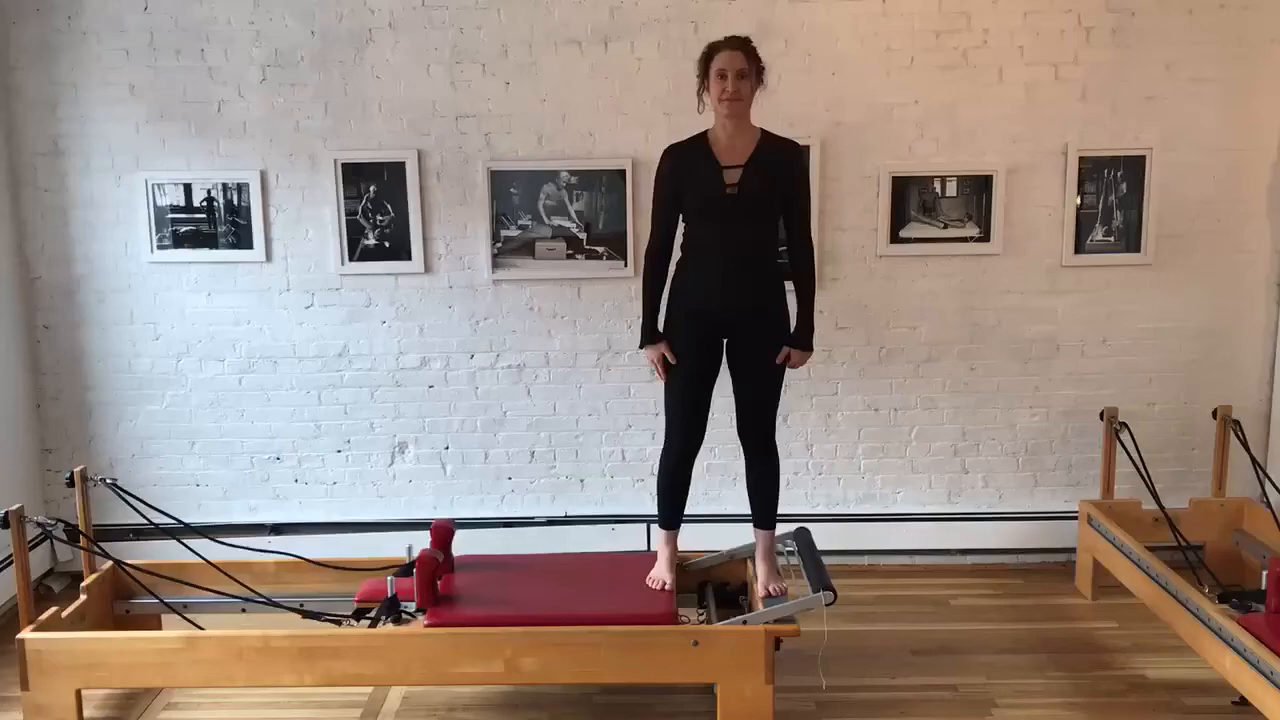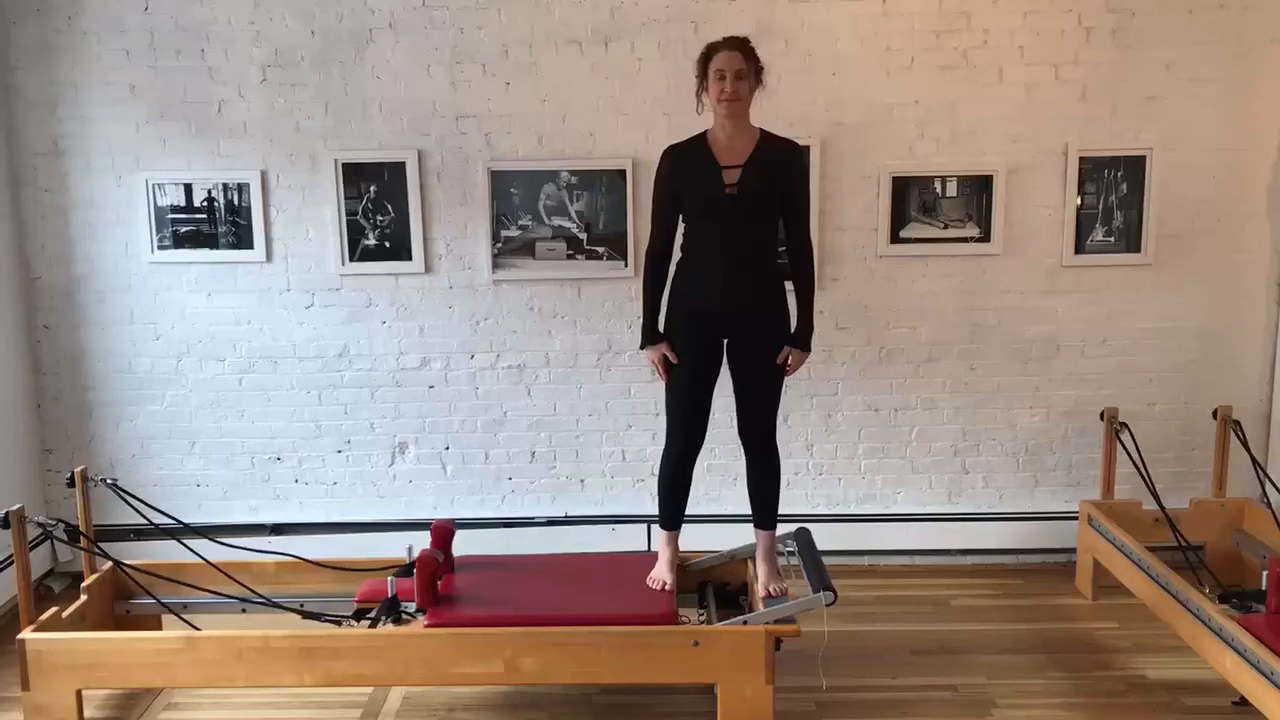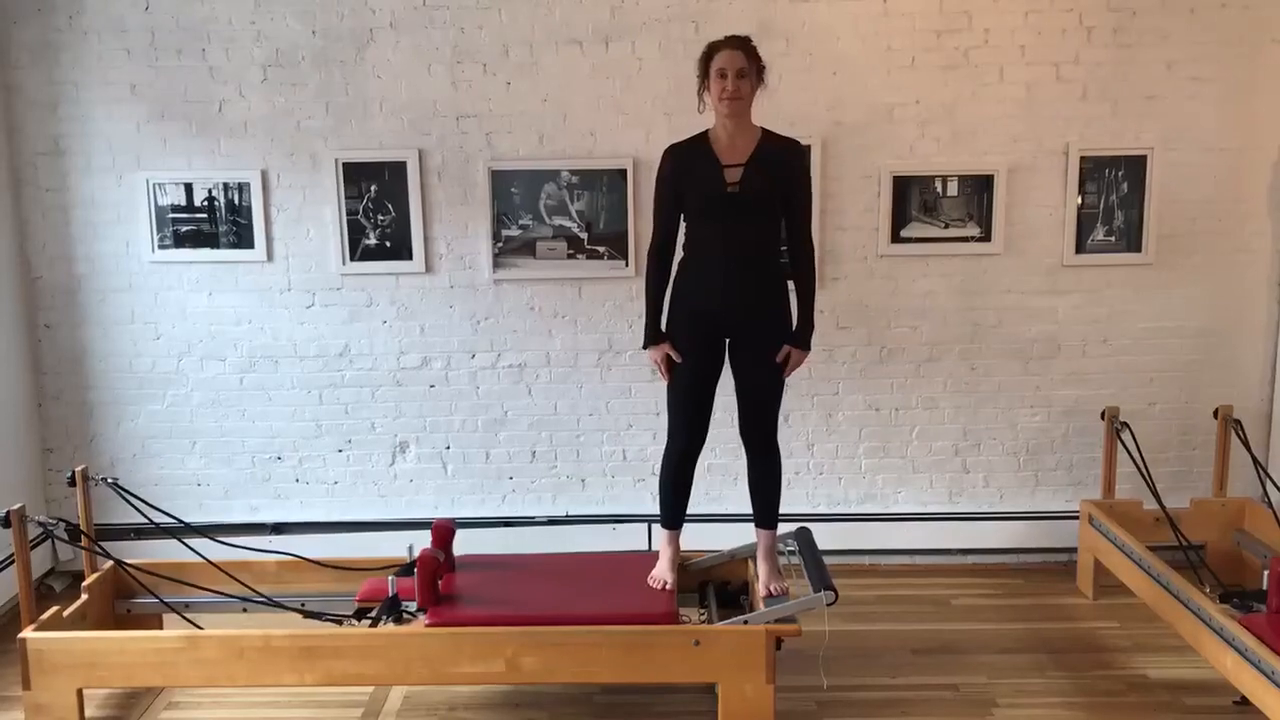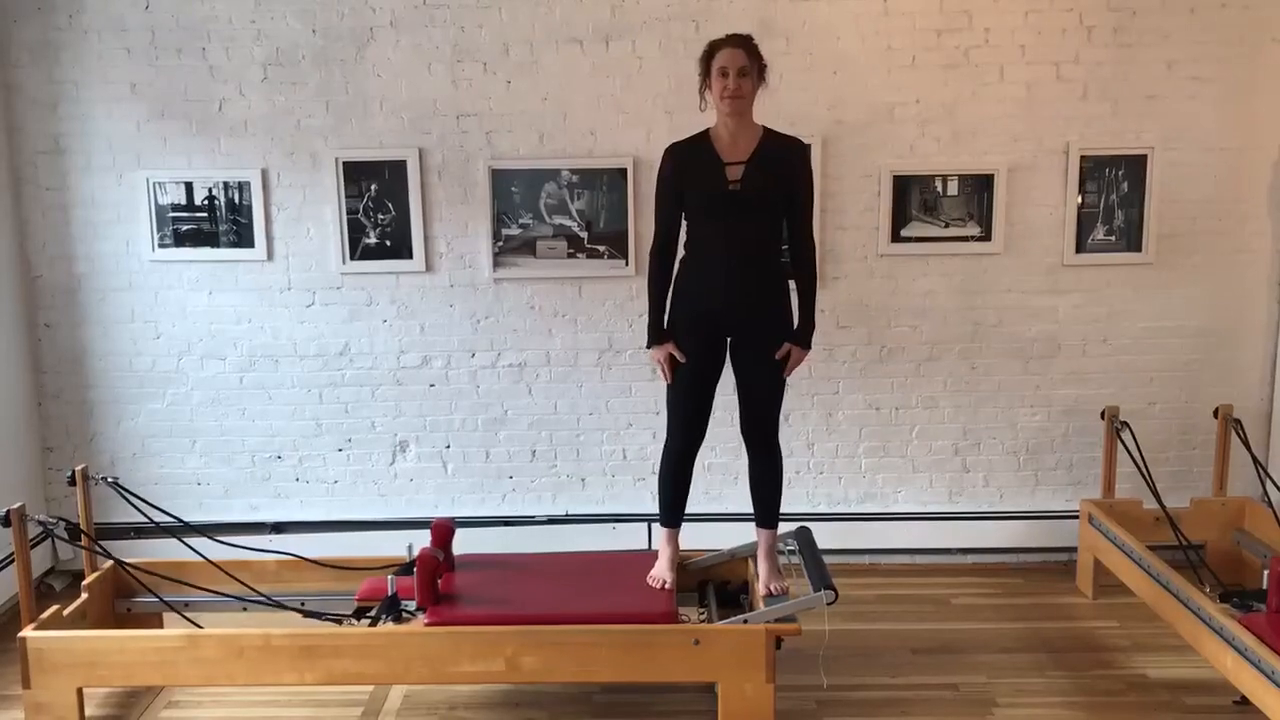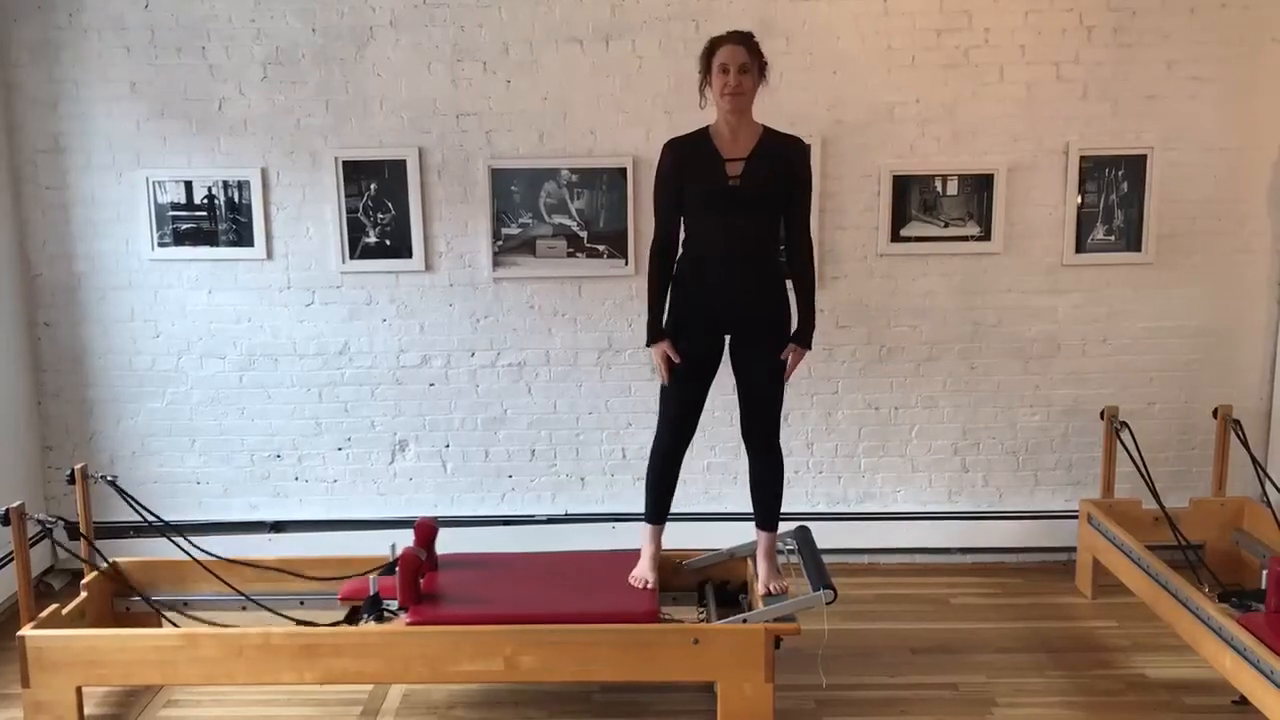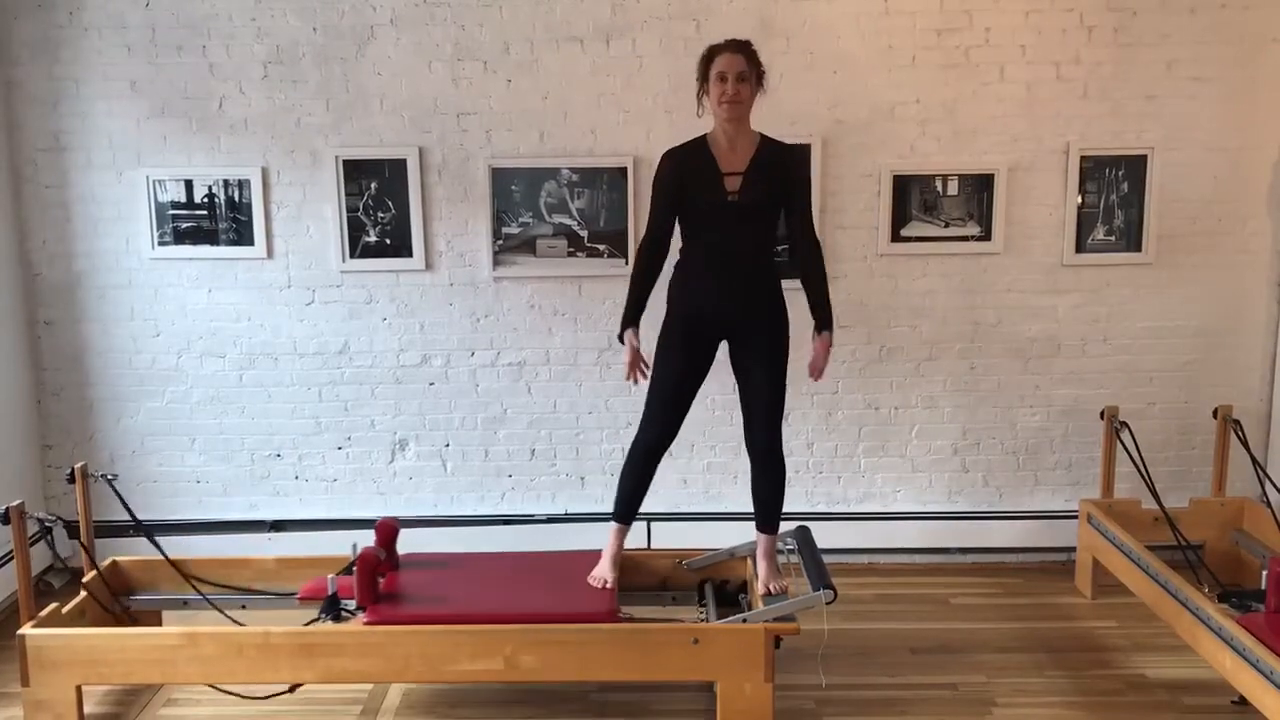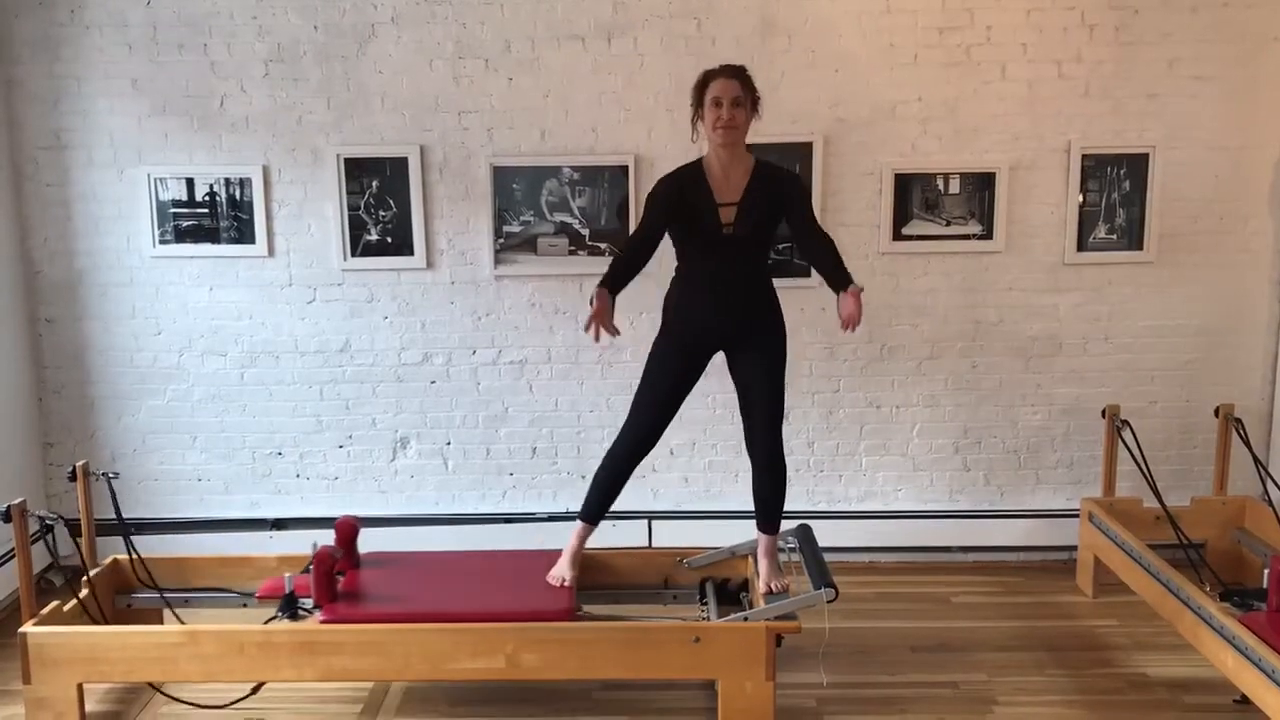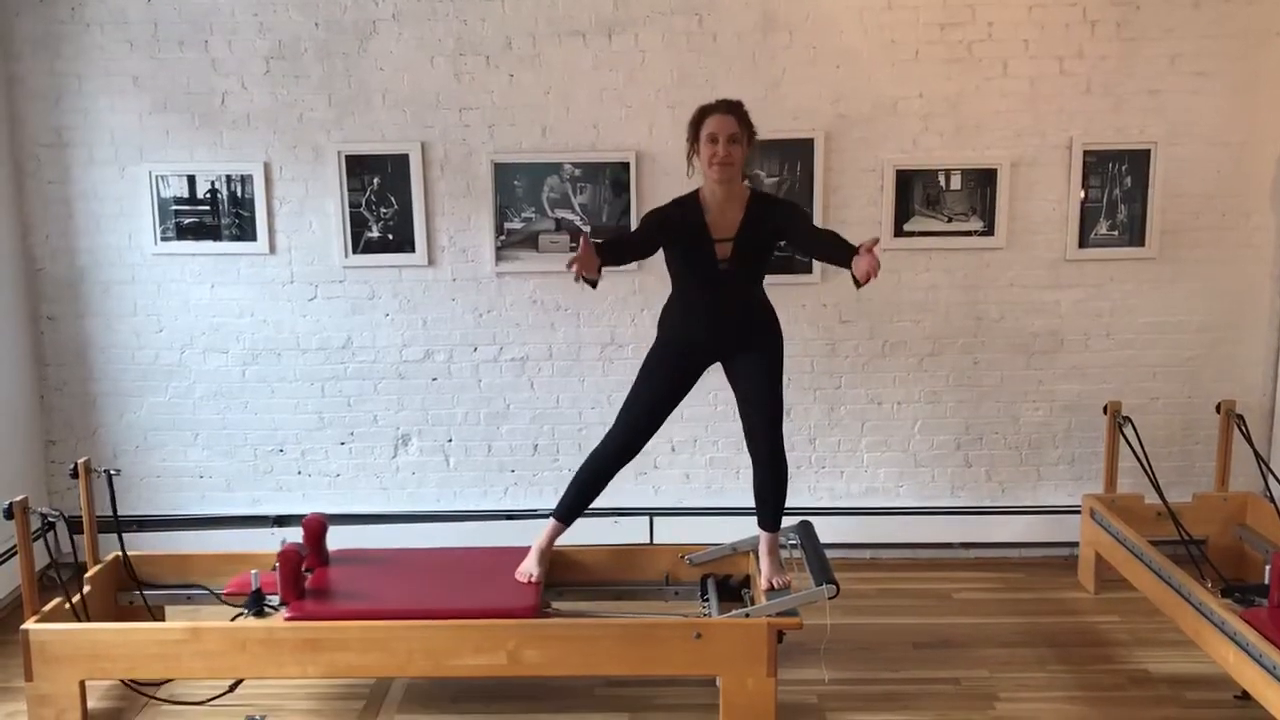
dt=0.3s
person 1, frame 1
left shoulder: (785, 157)
right shoulder: (679, 158)
left elbow: (801, 246)
right elbow: (659, 246)
left wrist: (804, 330)
right wrist: (649, 330)
left hip: (760, 311)
right hip: (693, 309)
left knee: (758, 435)
right knee: (682, 435)
left ankle: (765, 556)
right ankle: (667, 551)
person 1, frame 2
left shoulder: (785, 156)
right shoulder: (679, 159)
left elbow: (800, 247)
right elbow: (659, 246)
left wrist: (803, 330)
right wrist: (650, 330)
left hip: (761, 311)
right hip: (693, 310)
left knee: (759, 436)
right knee: (683, 436)
left ankle: (765, 555)
right ankle: (667, 550)
person 1, frame 3
left shoulder: (787, 156)
right shoulder: (680, 158)
left elbow: (801, 246)
right elbow: (661, 246)
left wrist: (804, 329)
right wrist: (653, 330)
left hip: (763, 310)
right hip: (695, 308)
left knee: (760, 435)
right knee: (685, 435)
left ankle: (766, 555)
right ankle: (669, 550)
person 1, frame 4
left shoulder: (788, 154)
right shoulder: (681, 156)
left elbow: (802, 244)
right elbow: (663, 245)
left wrist: (804, 327)
right wrist: (656, 330)
left hip: (764, 309)
right hip: (696, 309)
left knee: (761, 434)
right knee: (683, 434)
left ankle: (766, 554)
right ankle: (667, 548)
person 1, frame 5
left shoulder: (788, 152)
right shoulder: (681, 153)
left elbow: (798, 243)
right elbow: (664, 243)
left wrist: (804, 327)
right wrist: (656, 329)
left hip: (763, 308)
right hip: (695, 306)
left knee: (762, 435)
right knee: (673, 430)
left ankle: (766, 555)
right ankle: (651, 546)
person 1, frame 6
left shoulder: (785, 161)
right shoulder: (679, 162)
left elbow: (804, 243)
right elbow: (655, 242)
left wrist: (822, 324)
right wrist: (630, 323)
left hip: (760, 314)
right hip: (692, 311)
left knee: (764, 438)
right knee: (655, 430)
left ankle: (766, 556)
right ankle: (614, 546)
person 1, frame 7
left shoulder: (780, 184)
right shoulder: (675, 186)
left elbow: (812, 238)
right elbow: (641, 243)
left wrist: (844, 288)
right wrist: (607, 291)
left hip: (756, 328)
right hip: (687, 325)
left knee: (766, 443)
right knee: (636, 436)
left ankle: (767, 555)
right ankle: (575, 545)
person 1, frame 8
left shoulder: (772, 212)
right shoulder: (672, 217)
left elbow: (814, 238)
right elbow: (634, 244)
left wrist: (854, 258)
right wrist: (596, 257)
left hip: (752, 338)
right hip: (683, 339)
left knee: (767, 444)
right knee: (623, 439)
left ankle: (768, 550)
right ankle: (545, 541)
